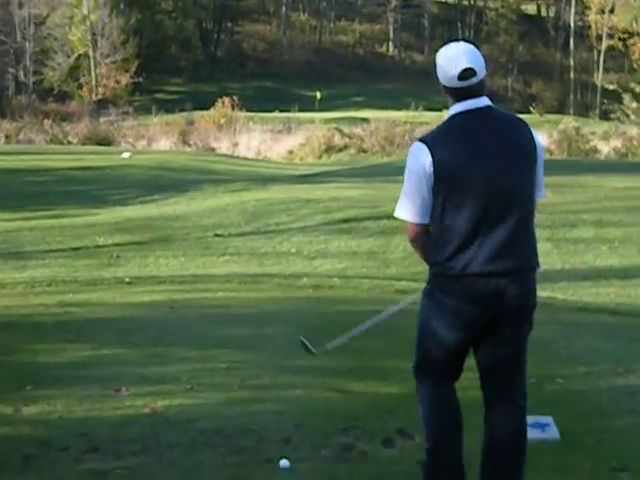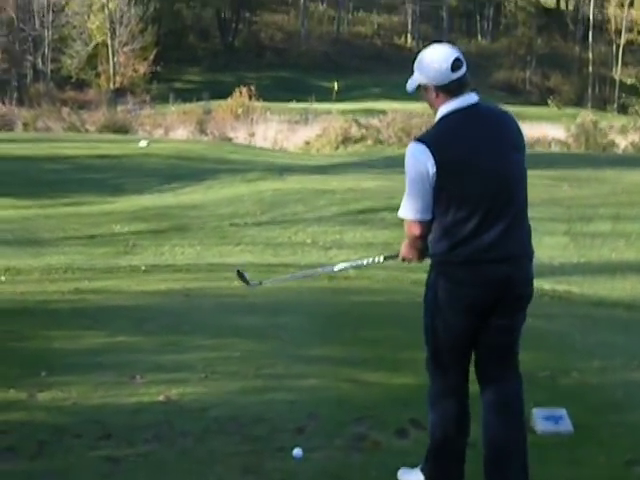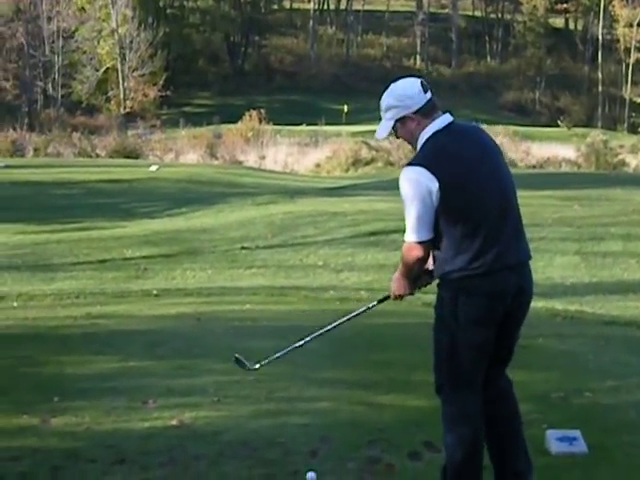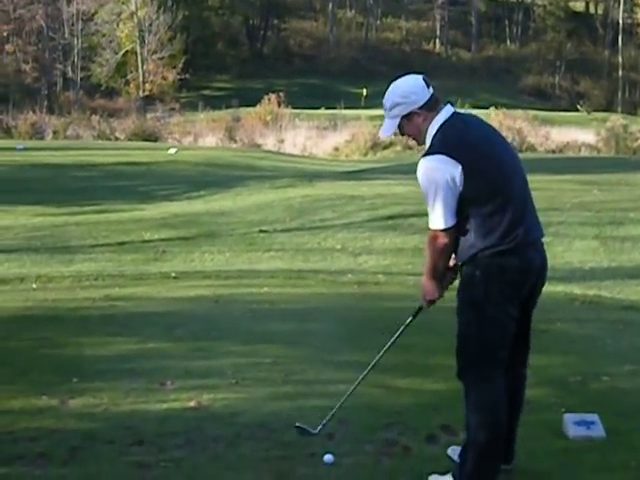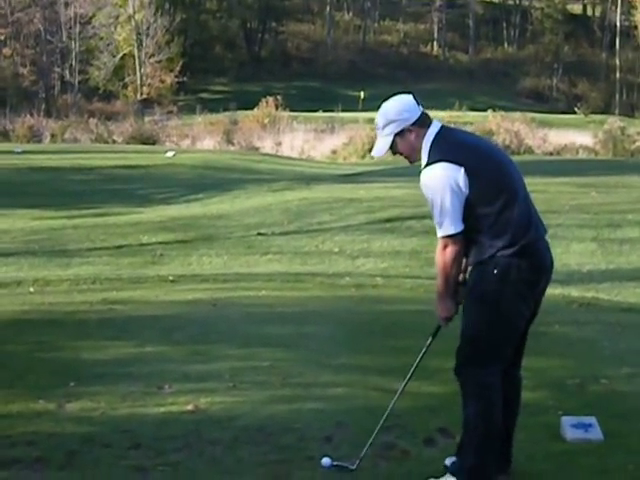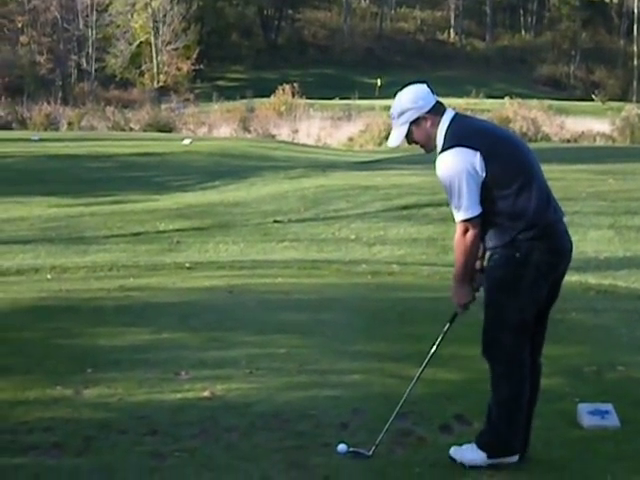
dt=0.3s
person 1, frame 1
left shoulder: (428, 148)
right shoulder: (524, 134)
left elbow: (416, 230)
left hip: (455, 287)
right hip: (517, 282)
left knee: (435, 380)
right knee: (506, 391)
person 1, frame 2
left shoulder: (426, 147)
right shoulder: (508, 125)
left elbow: (416, 228)
left wrist: (414, 249)
left hip: (458, 276)
right hip: (513, 269)
left knee: (447, 374)
right knee: (501, 375)
person 1, frame 3
left shoulder: (419, 170)
right shoulder: (478, 137)
left elbow: (415, 248)
left wrist: (403, 278)
right wrist: (438, 258)
left hip: (470, 289)
right hip: (516, 277)
left knee: (460, 389)
right knee: (493, 378)
person 1, frame 4
left shoulder: (437, 160)
right shoulder: (475, 126)
left elbow: (440, 235)
left wrist: (431, 278)
right wrist: (460, 255)
left hip: (494, 268)
right hip: (529, 257)
left knee: (481, 371)
right knee: (510, 362)
person 1, frame 5
left shoulder: (437, 168)
right shoulder: (461, 141)
left elbow: (450, 244)
left wrist: (444, 296)
right wrist: (464, 274)
left hip: (507, 267)
right hip: (530, 258)
left knee: (475, 368)
right knee: (503, 365)
person 1, frame 6
left shoulder: (452, 155)
right shoulder: (474, 130)
left elbow: (469, 228)
left wrist: (460, 282)
right wrist: (480, 263)
left hip: (526, 250)
right hip: (548, 242)
left knee: (504, 346)
right knee: (523, 347)
left ankle: (500, 444)
right ankle: (511, 439)
